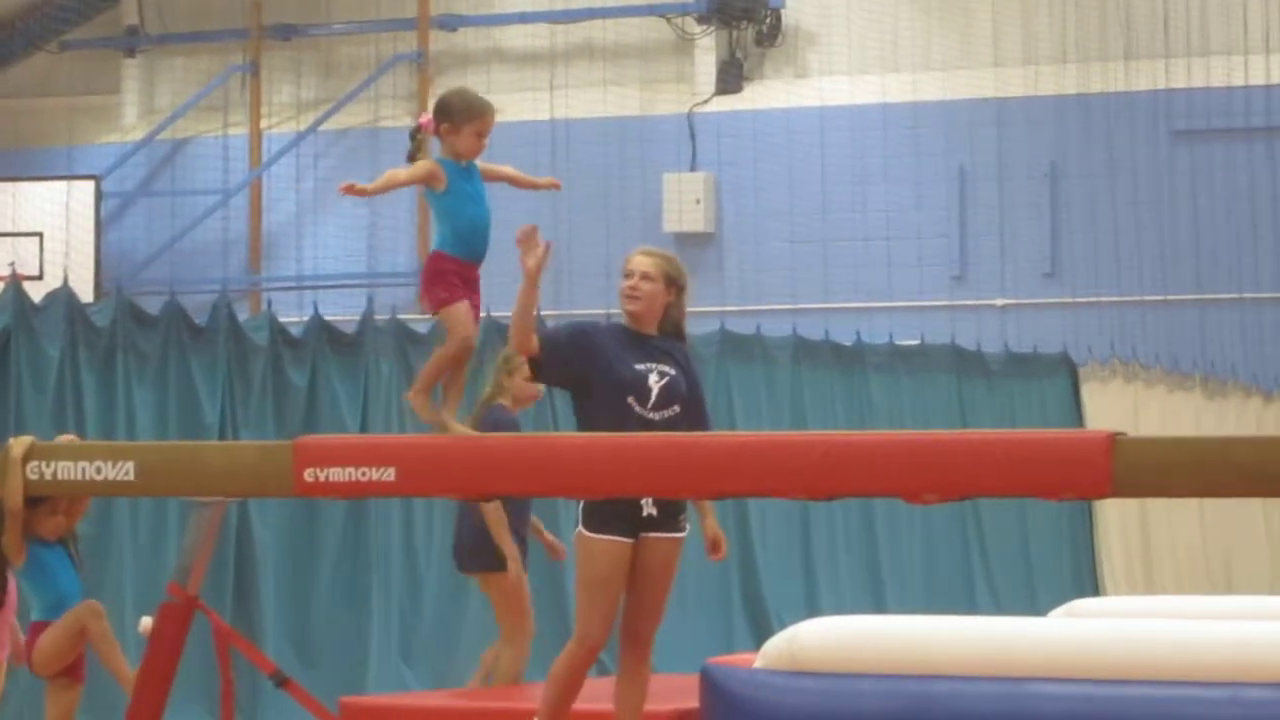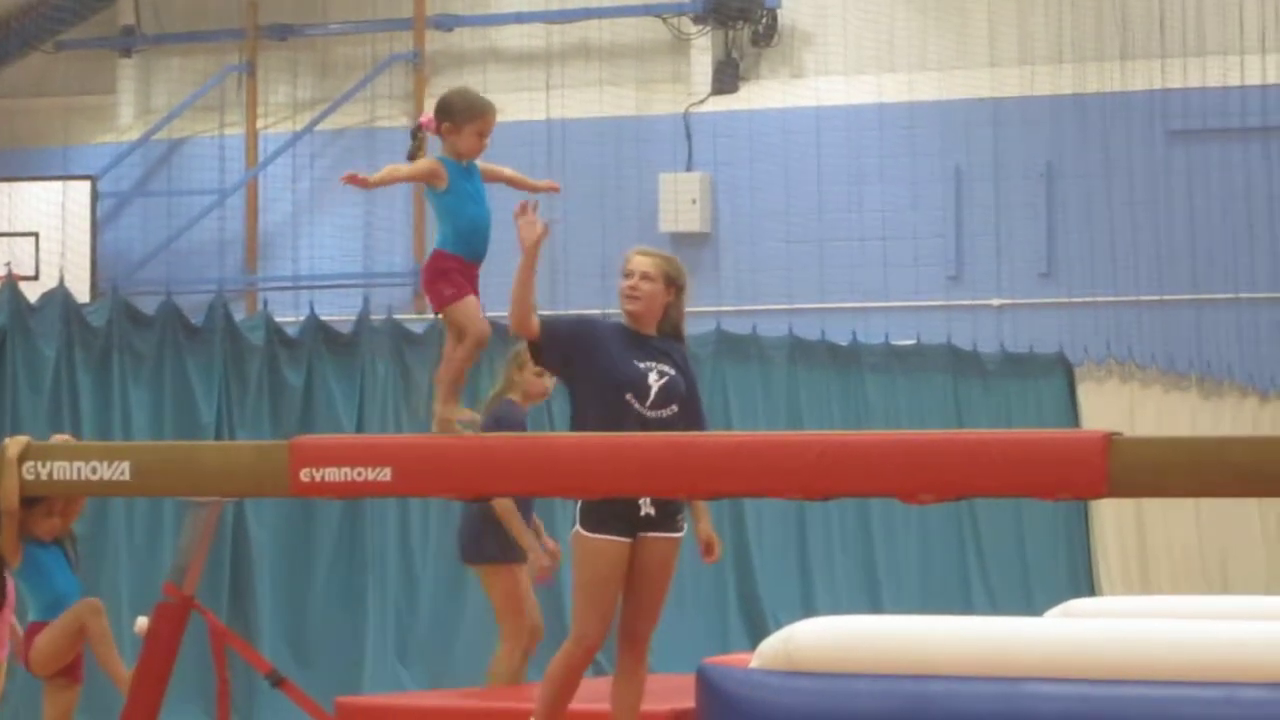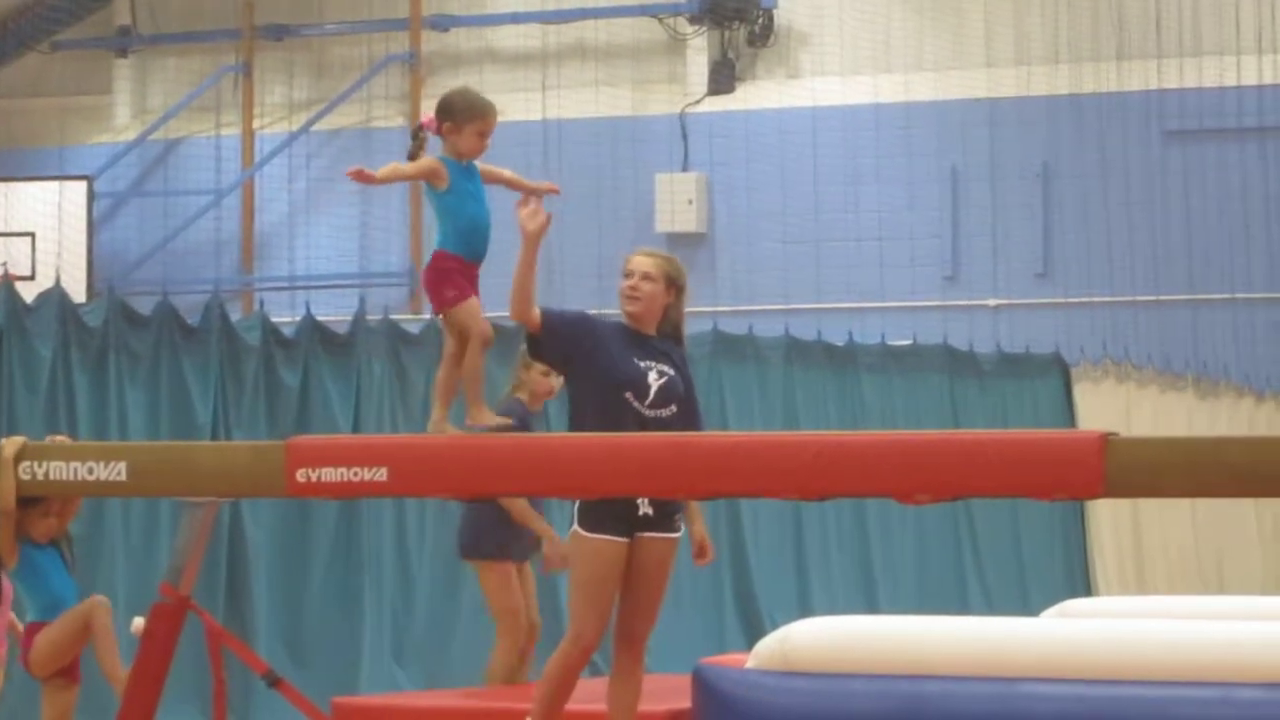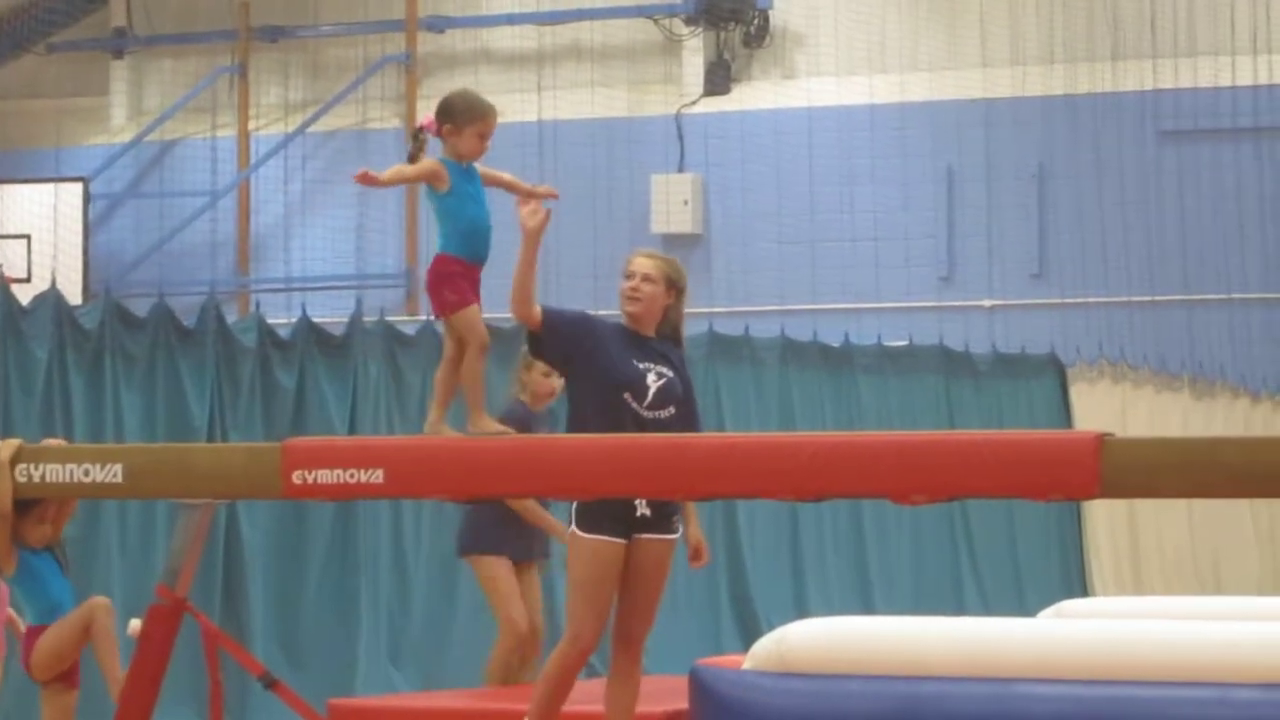
dt=0.1s
person 1, frame 1
left shoulder: (678, 357)
right shoulder: (593, 341)
right elbow: (522, 345)
left wrist: (708, 515)
right wrist: (532, 275)
left hip: (664, 508)
right hip: (606, 505)
left knee: (640, 641)
right knee: (590, 637)
person 1, frame 2
left shoulder: (675, 357)
right shoulder: (592, 337)
right elbow: (521, 325)
left wrist: (702, 515)
right wrist: (530, 252)
left hip: (661, 508)
right hip: (604, 504)
left knee: (637, 640)
right knee: (587, 636)
person 1, frame 3
left shoulder: (674, 357)
right shoulder: (590, 336)
right elbow: (523, 313)
left wrist: (696, 518)
right wrist: (531, 241)
left hip: (660, 509)
right hip: (601, 504)
left knee: (634, 640)
right knee: (584, 637)
person 1, frame 4
left shoulder: (673, 359)
right shoulder: (590, 336)
right elbow: (524, 311)
left wrist: (692, 520)
right wrist: (531, 238)
left hip: (657, 509)
right hip: (599, 504)
left knee: (631, 642)
right knee: (582, 637)
person 2, frame 1
left shoulder: (475, 170)
right shoulder: (435, 169)
left elbow: (507, 173)
right elbow: (400, 176)
left wrist: (538, 183)
right wrist: (369, 189)
left hip: (468, 272)
right hip: (443, 269)
left knee: (460, 346)
right knee: (462, 339)
left ankle: (446, 417)
right ankle: (419, 392)
person 2, frame 2
left shoulder: (475, 169)
right shoulder: (436, 167)
left elbow: (506, 175)
right elbow: (401, 171)
left wrist: (537, 185)
right wrist: (370, 181)
left hip: (468, 271)
right hip: (445, 267)
left knee: (458, 345)
right knee: (478, 332)
left ankle: (443, 418)
right ankle: (446, 402)
person 2, frame 3
left shoulder: (474, 170)
right shoulder: (436, 167)
left elbow: (505, 176)
right elbow: (403, 169)
left wrist: (534, 187)
right wrist: (376, 177)
left hip: (466, 271)
right hip: (446, 268)
left knee: (457, 347)
right knee: (480, 334)
left ankle: (438, 419)
right ankle: (476, 411)
person 2, frame 4
left shoulder: (474, 172)
right shoulder: (437, 169)
left elbow: (505, 179)
right elbow: (406, 171)
left wrist: (534, 191)
right wrist: (380, 179)
left hip: (468, 274)
right hip: (448, 271)
left knee: (456, 351)
right knee: (478, 341)
left ankle: (435, 420)
right ankle: (478, 418)
person 3, frame 1
left shoulder: (492, 417)
right shoulder: (502, 422)
right elbow: (487, 494)
left wrist: (542, 533)
right wrist: (512, 553)
left hip: (476, 542)
right hip: (491, 544)
left knee: (514, 634)
right knee: (519, 636)
person 3, frame 2
left shoulder: (514, 416)
right shoulder: (506, 418)
right elbow: (496, 492)
left wrist: (542, 538)
right wrist: (532, 547)
left hip: (504, 540)
right hip: (492, 540)
left knee: (532, 629)
right knee: (517, 633)
person 3, frame 3
left shoulder: (526, 415)
right shoulder: (514, 417)
left wrist: (545, 536)
right wrist: (549, 535)
left hip: (506, 536)
right hip: (490, 536)
left knee: (530, 628)
right knee: (512, 632)
person 3, frame 4
left shoulder: (543, 416)
right shoulder: (516, 418)
left wrist: (550, 531)
right wrist: (558, 530)
left hip: (522, 538)
right hip: (489, 534)
left knee: (533, 634)
right knee: (515, 628)
person 4, frame 1
left shoulder: (60, 542)
right shoulder: (18, 549)
left elbow: (82, 498)
right elbow: (12, 509)
right wrist: (16, 457)
left hip: (69, 649)
right hip: (44, 646)
right knee: (90, 610)
right ankle: (131, 683)
person 4, frame 2
left shoulder: (57, 542)
left elbow: (77, 498)
left hip: (66, 649)
right hip: (41, 646)
right knee: (90, 608)
right ankle: (127, 683)
person 4, frame 3
left shoulder: (52, 543)
left elbow: (73, 499)
left hip: (64, 649)
right hip: (40, 646)
right knee: (97, 605)
right ankle: (120, 681)
person 4, frame 4
left shoulder: (47, 549)
left elbow: (68, 502)
left hip: (62, 653)
right hip: (40, 650)
right knee: (99, 606)
right ankle: (118, 684)
